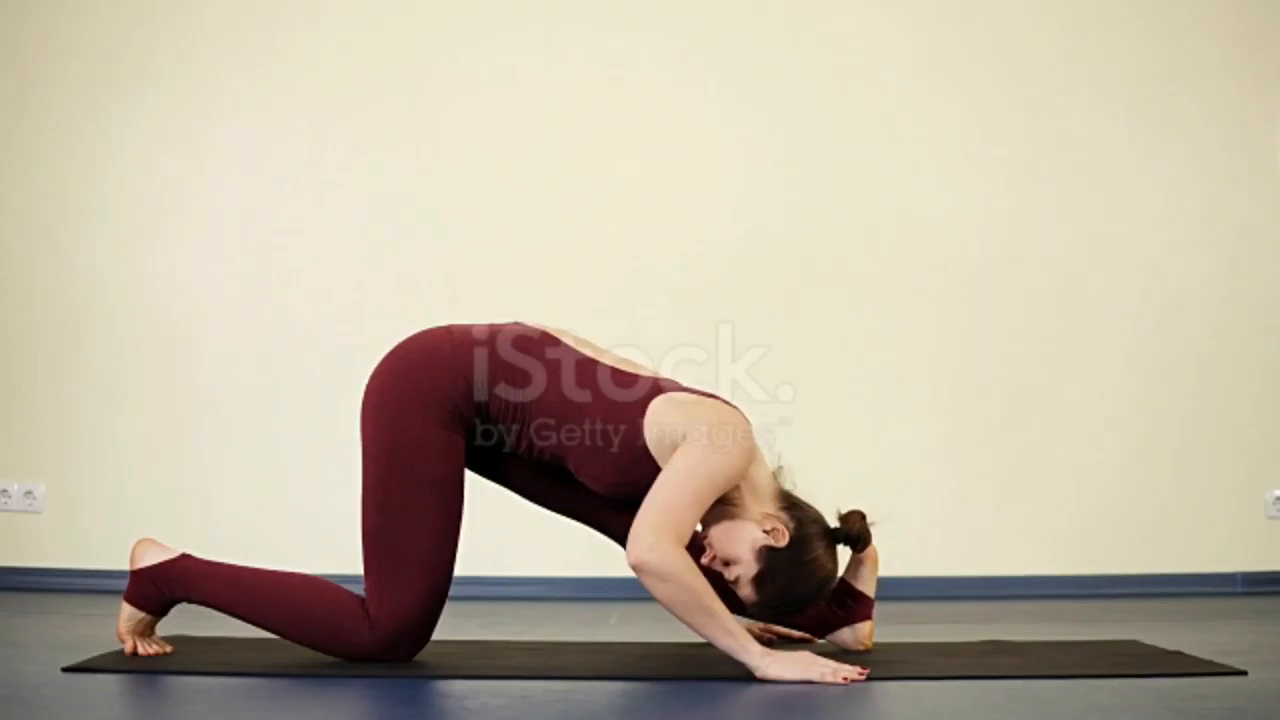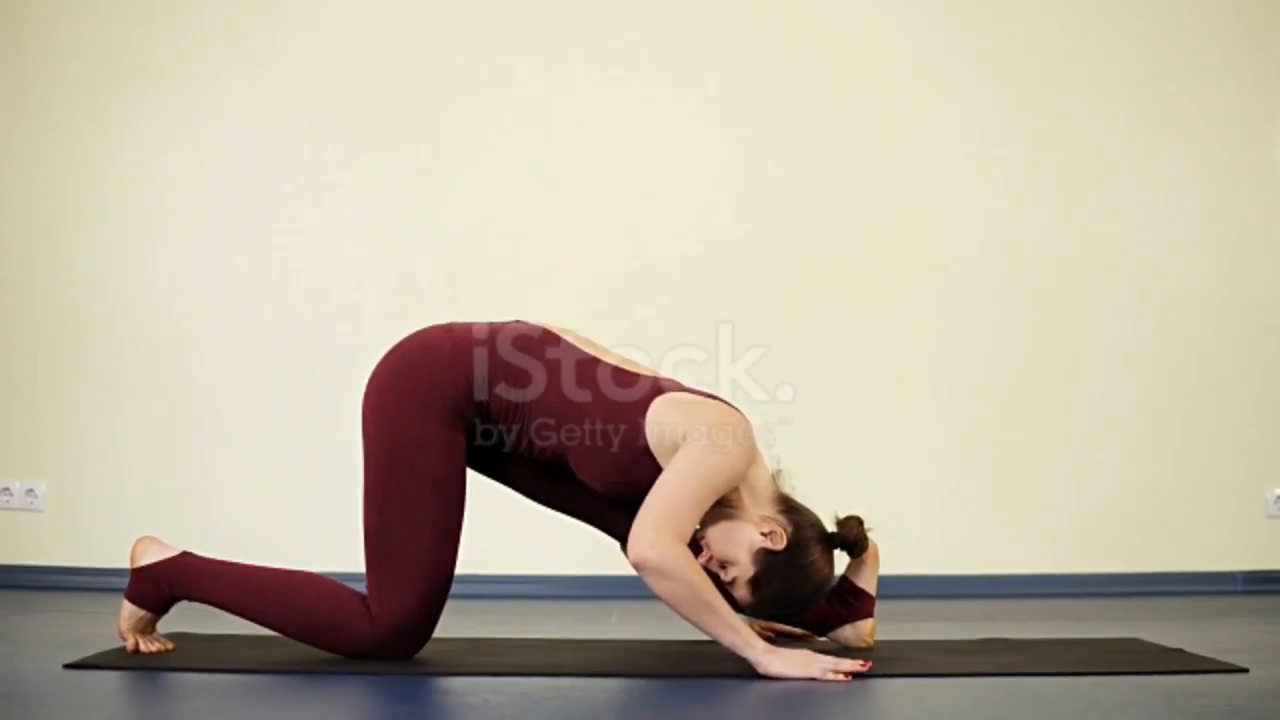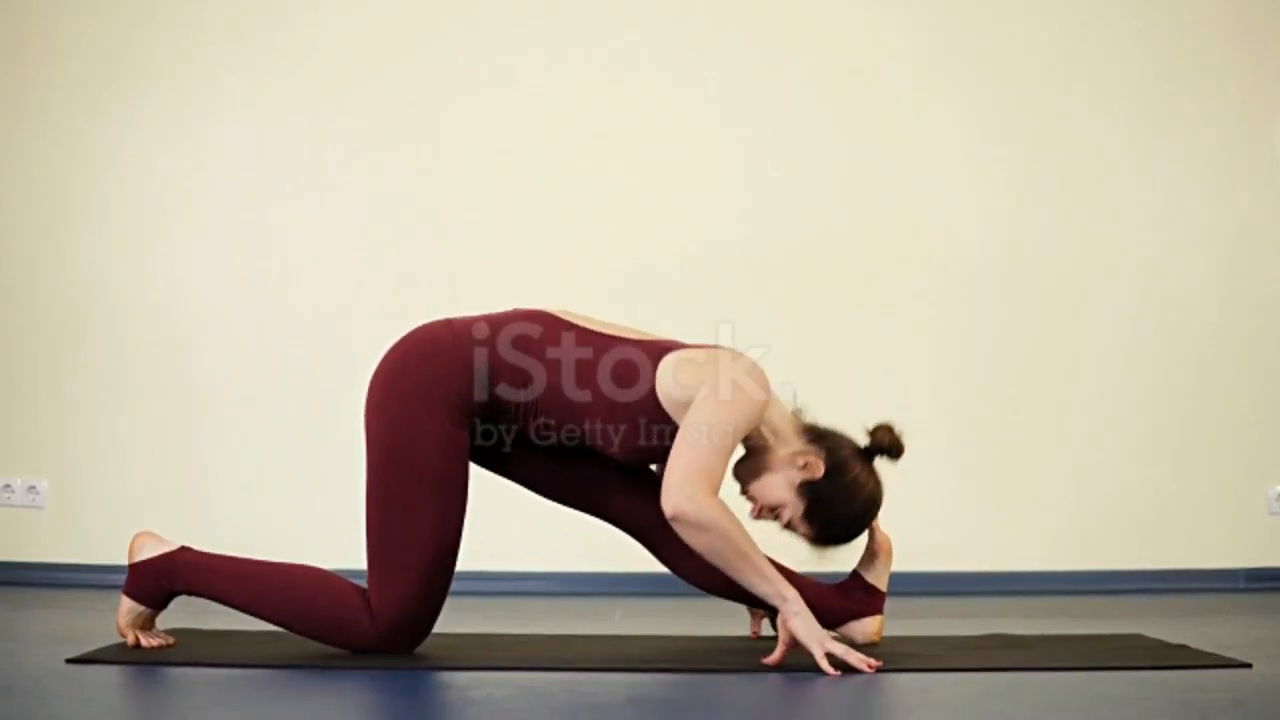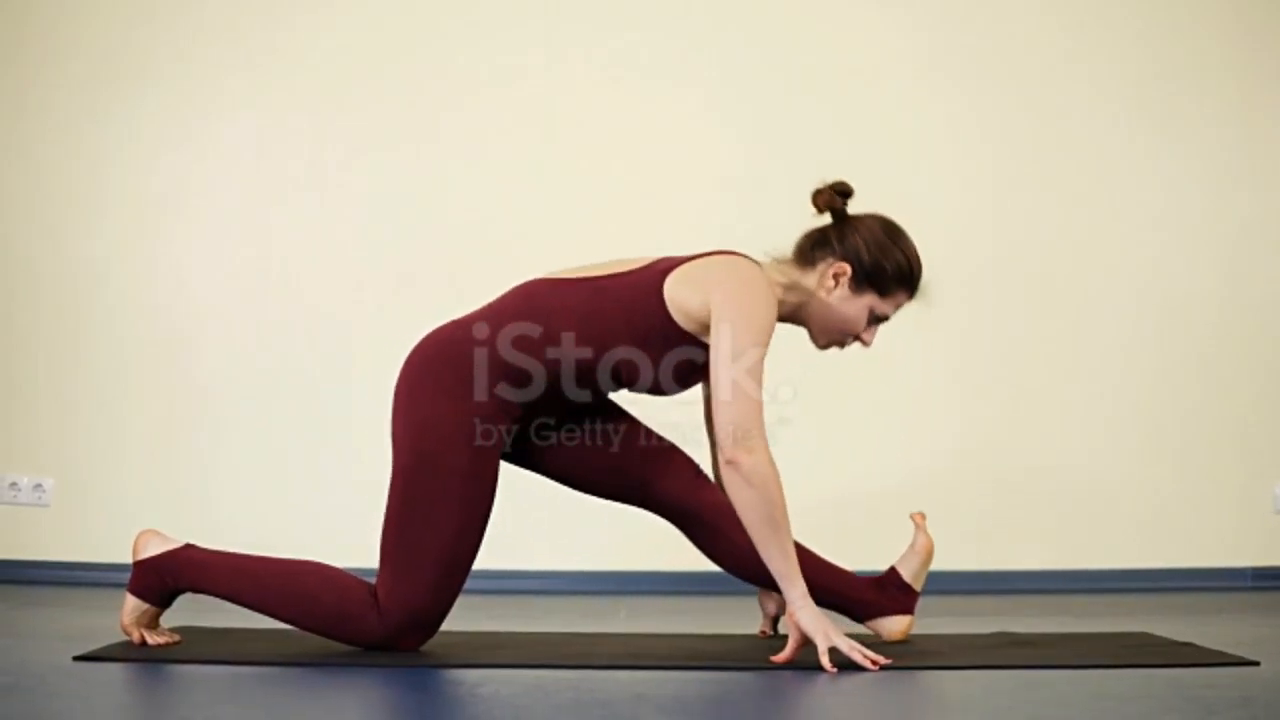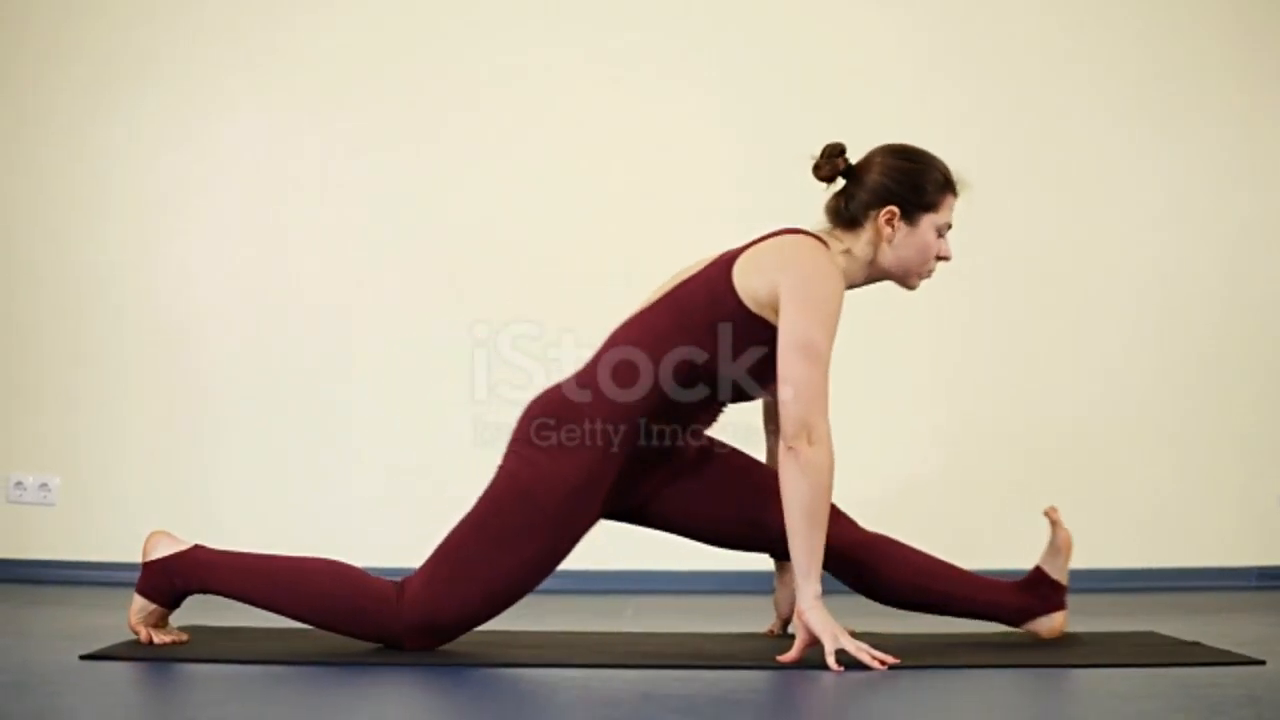
dt=0.5s
person 1, frame 1
left shoulder: (711, 459)
right shoulder: (726, 444)
left elbow: (659, 545)
right elbow: (652, 556)
right wrist: (756, 655)
left hip: (480, 394)
right hip: (428, 386)
right knee: (391, 633)
right ankle: (166, 574)
person 1, frame 2
left shoulder: (726, 479)
right shoulder: (728, 446)
left elbow: (664, 547)
right elbow: (650, 554)
right wrist: (757, 647)
left hip: (479, 395)
right hip: (429, 383)
right knee: (392, 629)
right ankle: (165, 572)
person 1, frame 3
left shoulder: (732, 407)
right shoulder: (742, 393)
left elbow: (674, 511)
right elbow: (690, 507)
left wrist: (788, 596)
right wrist: (788, 598)
left hip: (490, 392)
right hip: (432, 385)
right knee: (390, 627)
right ankle: (165, 568)
person 1, frame 4
left shoulder: (735, 295)
right shoulder: (749, 293)
left elbow: (726, 462)
right elbow: (743, 455)
left wrist: (769, 572)
right wrist: (802, 598)
left hip: (524, 390)
right hip: (461, 389)
left knee: (684, 492)
right knee: (395, 622)
right ankle: (170, 565)
person 1, frame 5
left shoulder: (804, 266)
right shoulder: (814, 267)
left elbow: (782, 435)
right elbow: (805, 440)
left wrist: (793, 566)
right wrist: (812, 604)
left hip: (640, 445)
right hip: (576, 444)
left knee: (835, 536)
right knee: (414, 619)
right ankle: (182, 565)
